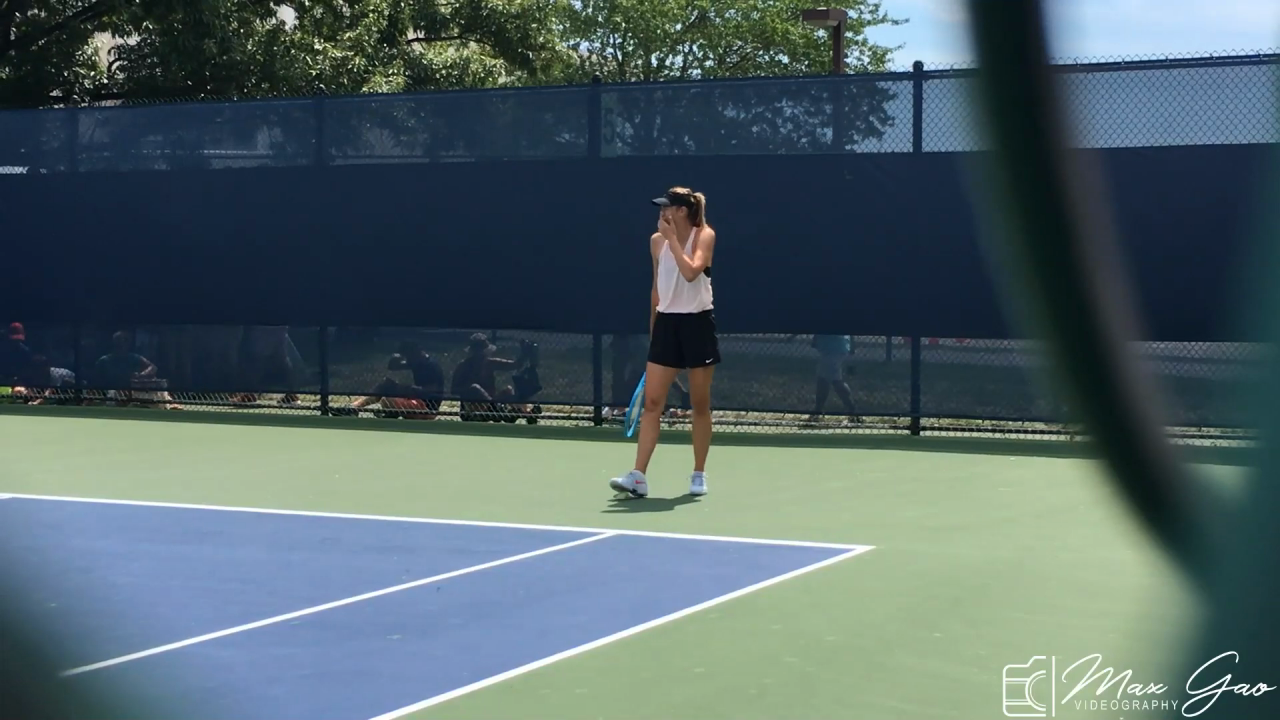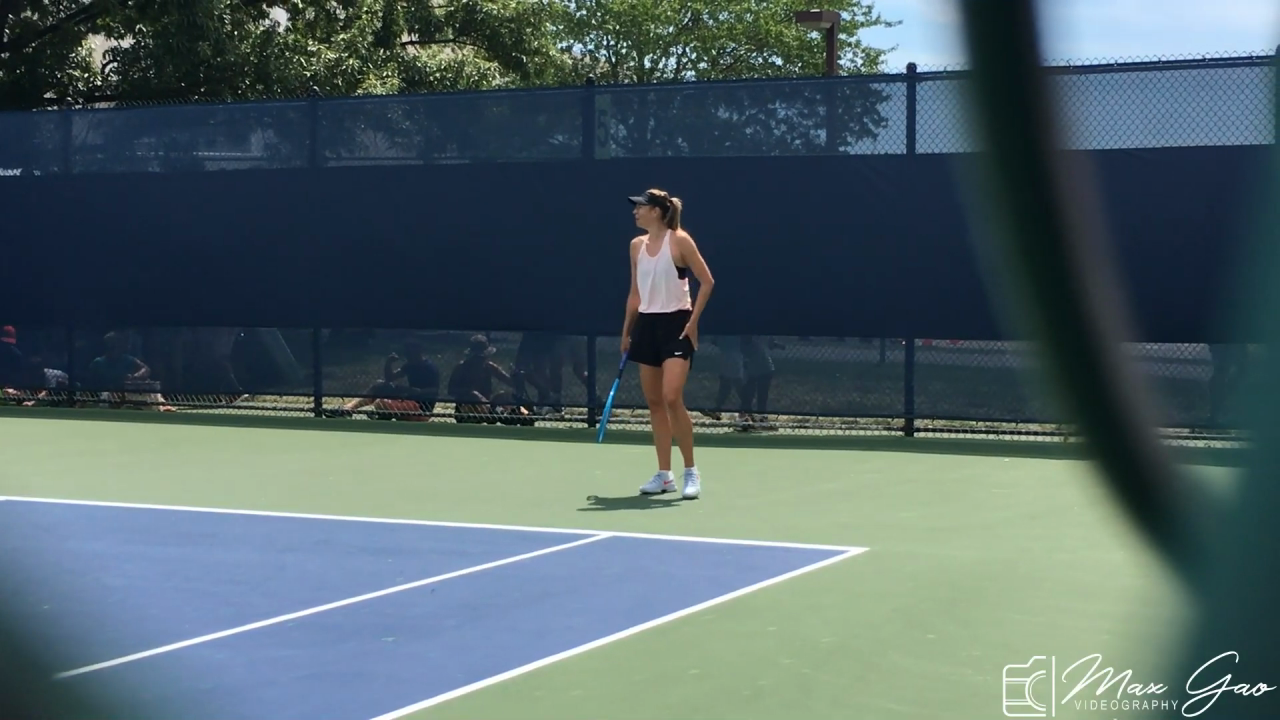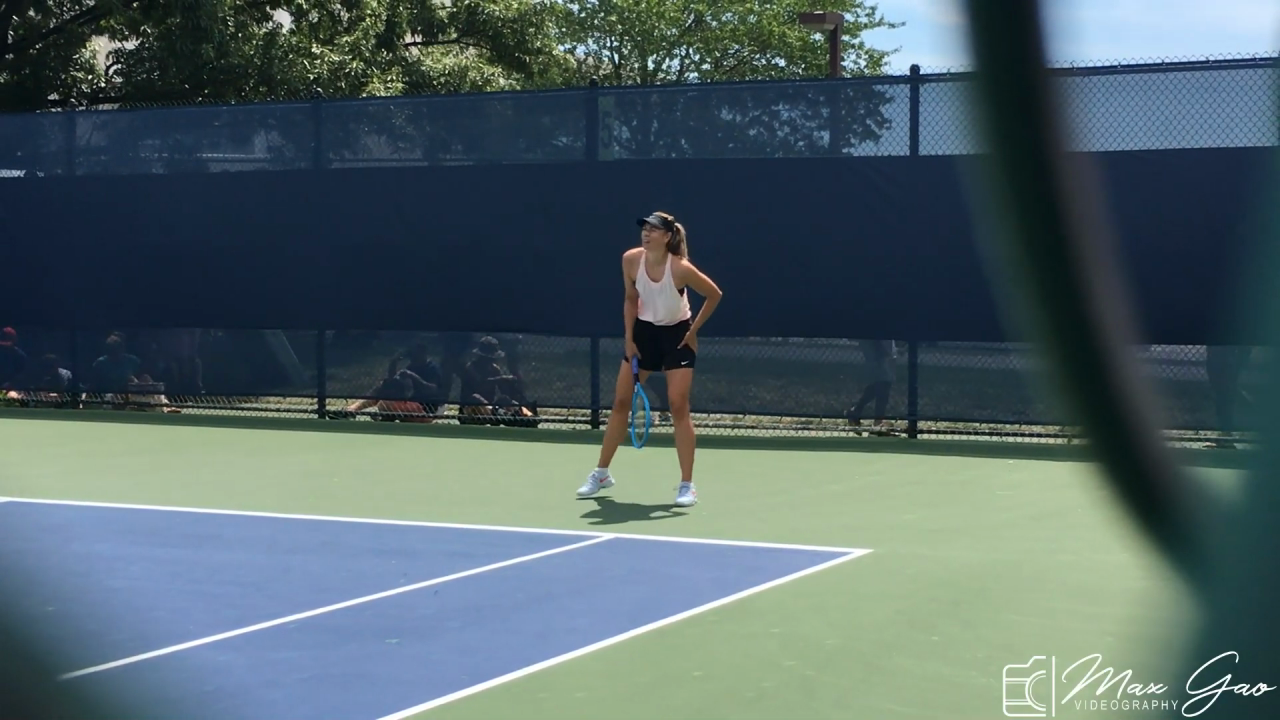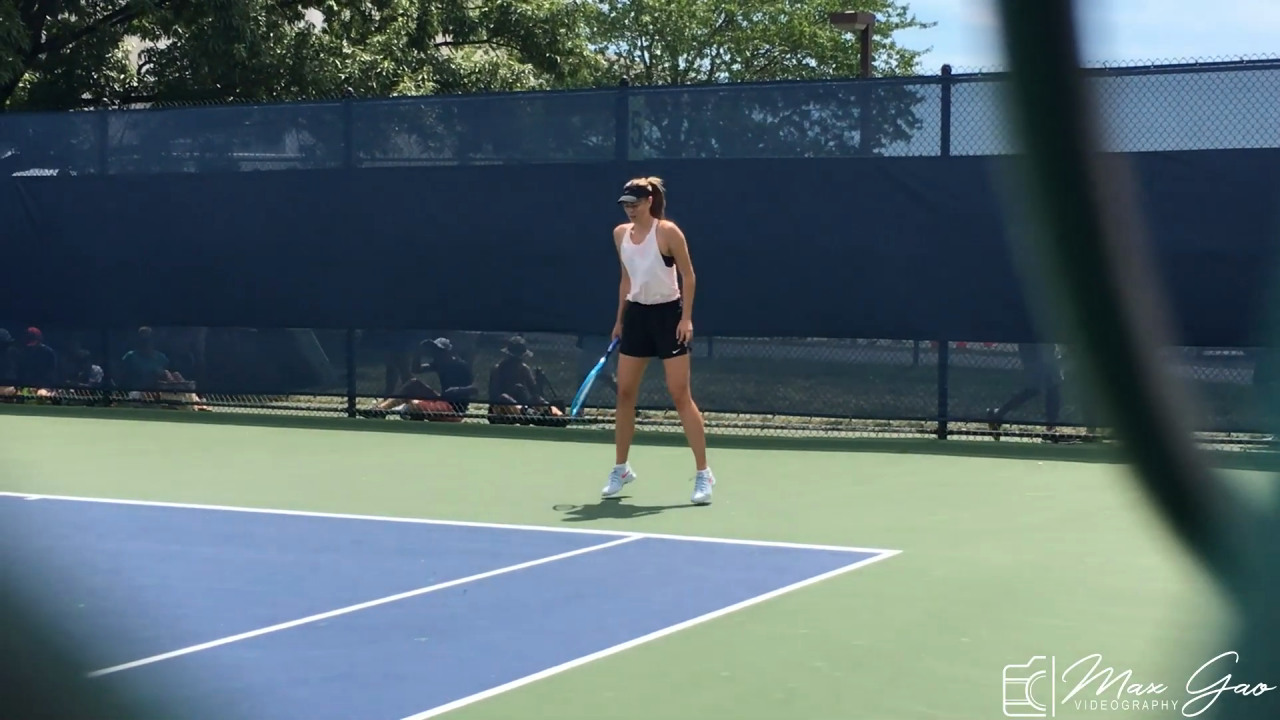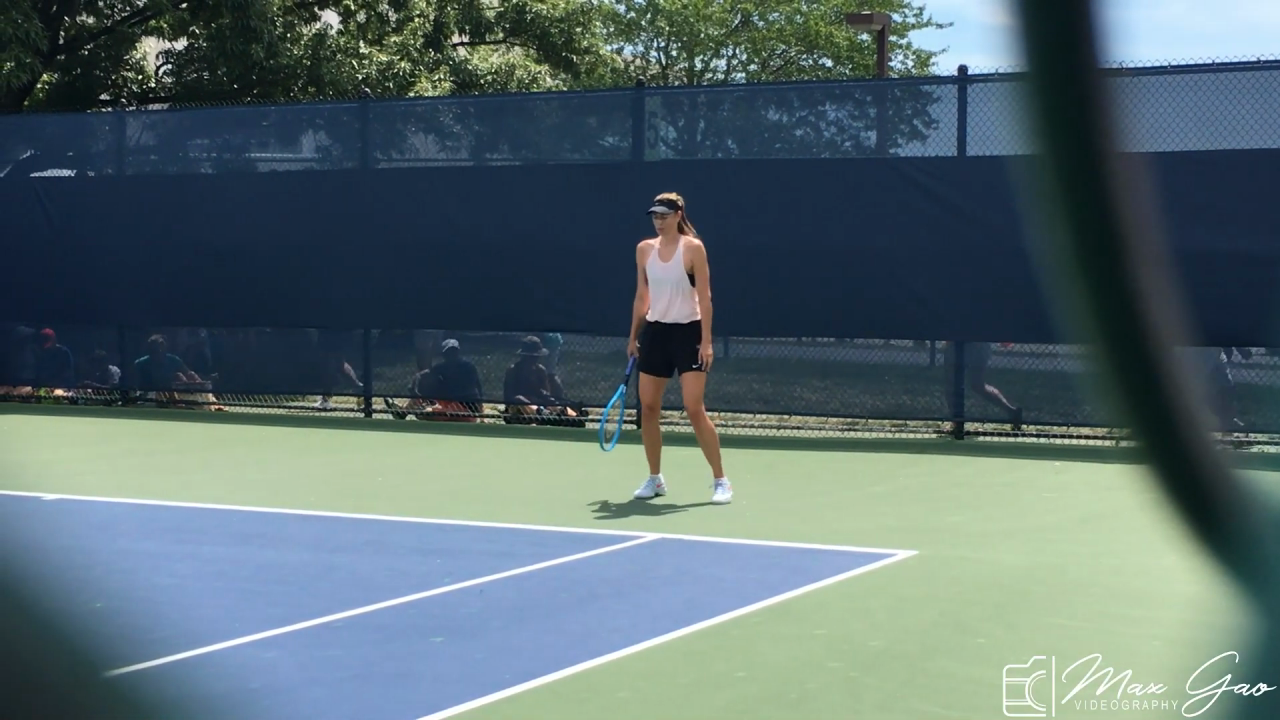
dt=1s
person 1, frame 1
left shoulder: (704, 236)
right shoulder: (656, 240)
left elbow: (691, 273)
left wrist: (672, 238)
right wrist: (653, 326)
left hip: (697, 324)
right hip: (666, 324)
left knee: (700, 405)
right knee: (652, 403)
left ankle: (698, 475)
right ankle: (638, 476)
person 1, frame 2
left shoulder: (679, 240)
right shoulder: (636, 245)
left elbow: (707, 281)
left wrist: (694, 321)
right wrist: (626, 330)
left hip: (676, 324)
right hip: (646, 325)
left knee: (671, 399)
right knee: (654, 403)
left ankle: (690, 470)
right ankle: (664, 474)
person 1, frame 3
left shoulder: (680, 267)
right shoulder: (631, 259)
left elbow: (715, 295)
right elbow: (631, 300)
left wrist: (694, 330)
right wrist: (628, 338)
left hip: (677, 334)
right hip: (644, 331)
left knee: (678, 408)
right knee: (621, 402)
left ankle: (687, 485)
right ankle: (601, 473)
person 1, frame 4
left shoulder: (667, 231)
right shoulder: (620, 234)
left elbow: (688, 276)
left wrist: (687, 317)
right wrist: (619, 319)
left hip: (668, 314)
right hip: (636, 315)
left knee: (680, 397)
right knee: (624, 393)
left ankle: (703, 474)
right ankle: (621, 469)
person 1, frame 5
left shoulder: (693, 247)
right shoulder: (644, 249)
left elbow: (705, 297)
left wrist: (707, 340)
right wrist: (633, 336)
left hip: (688, 333)
right hip: (655, 333)
left knee: (695, 410)
right knee: (648, 409)
left ankle: (721, 480)
right ankle: (655, 478)
